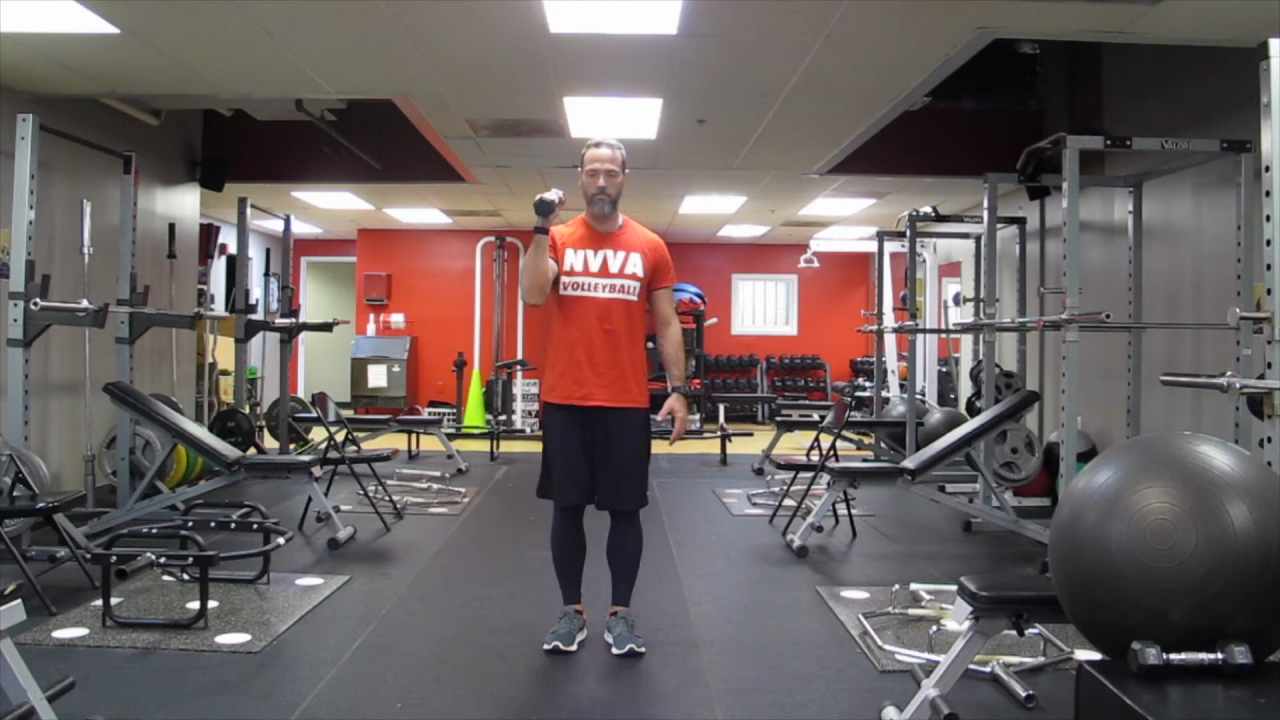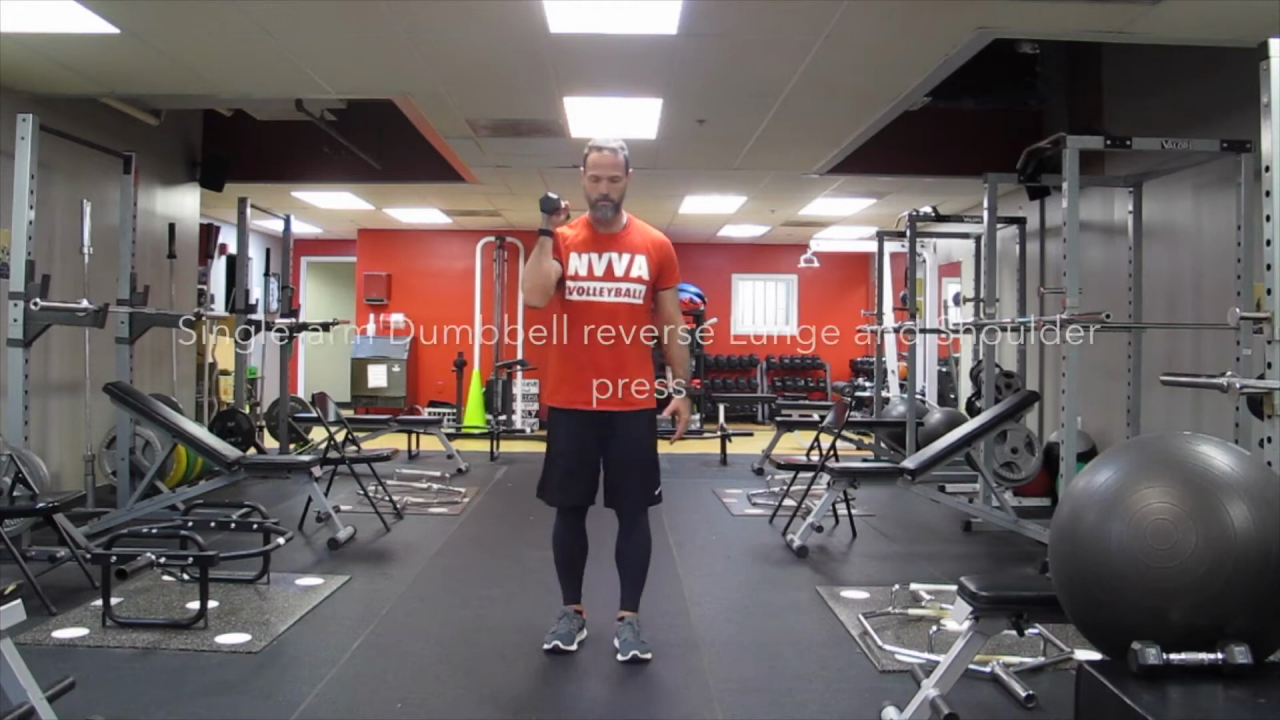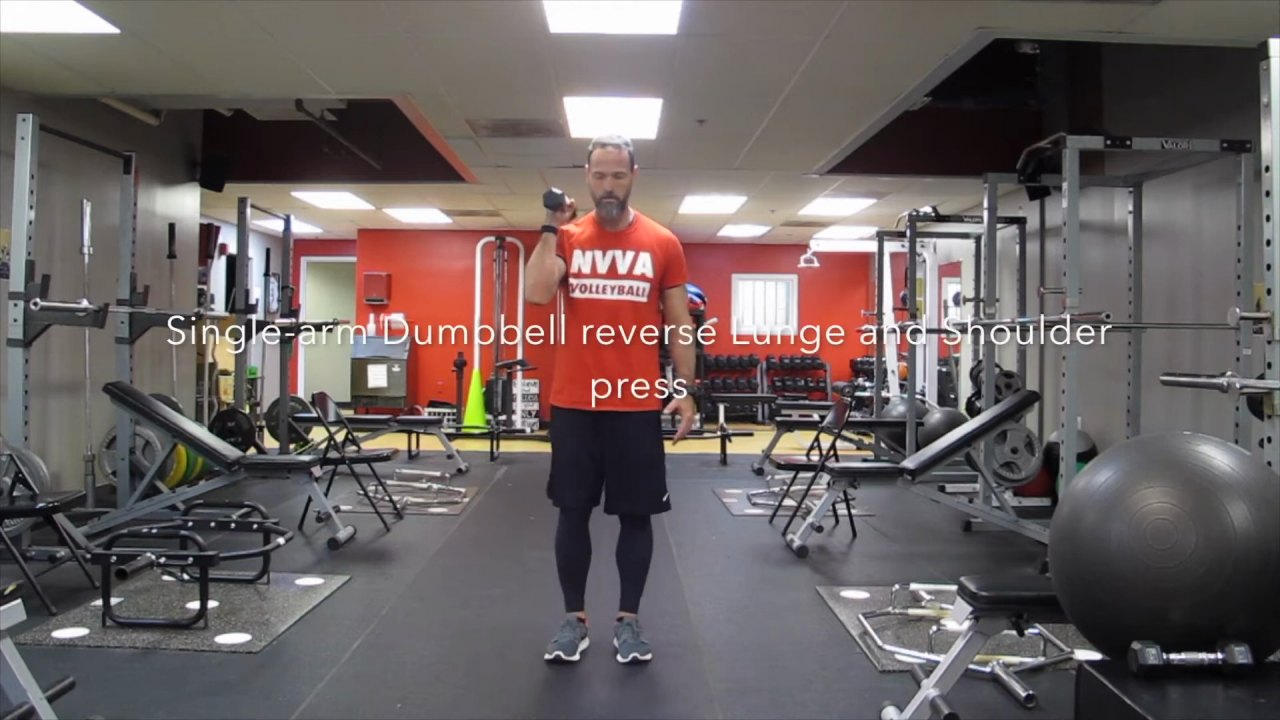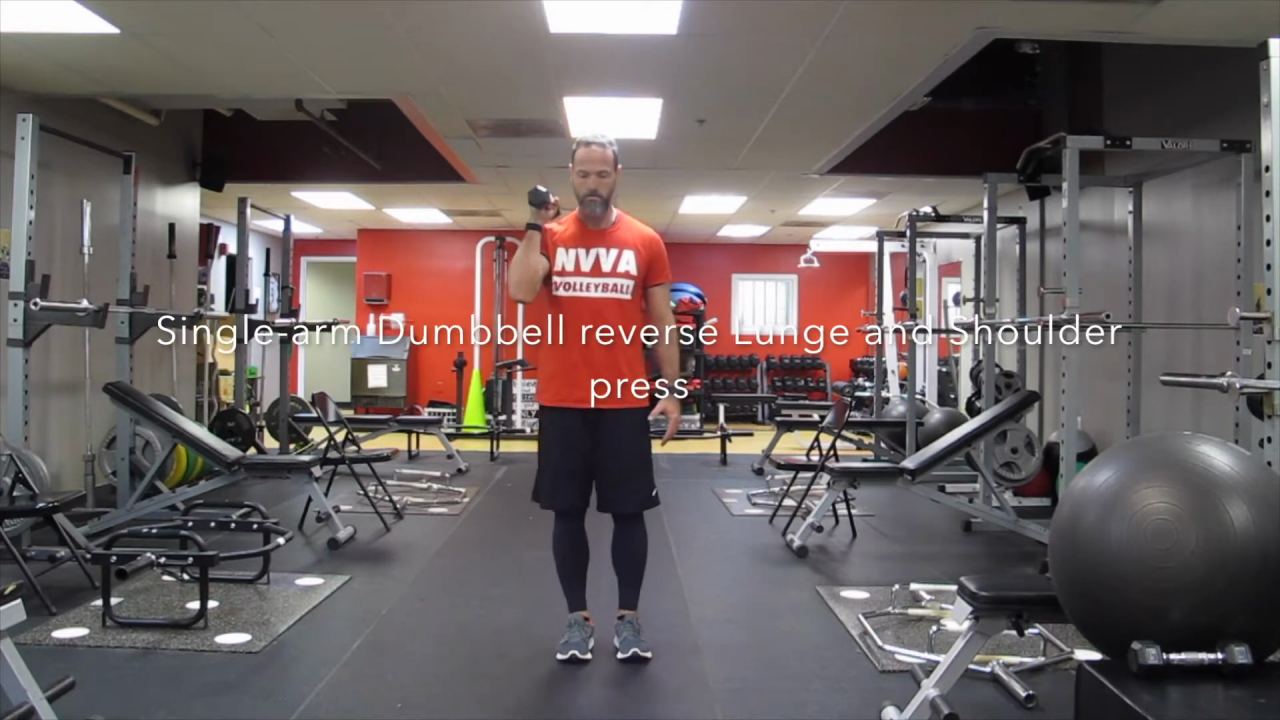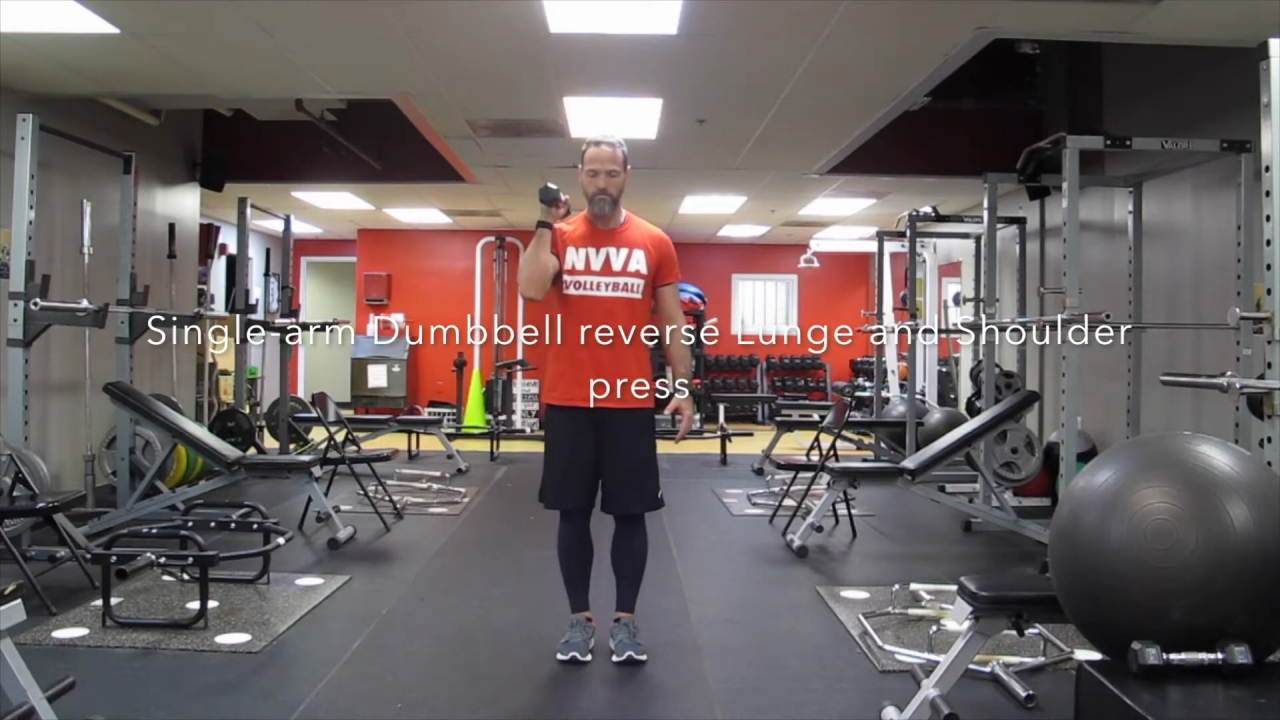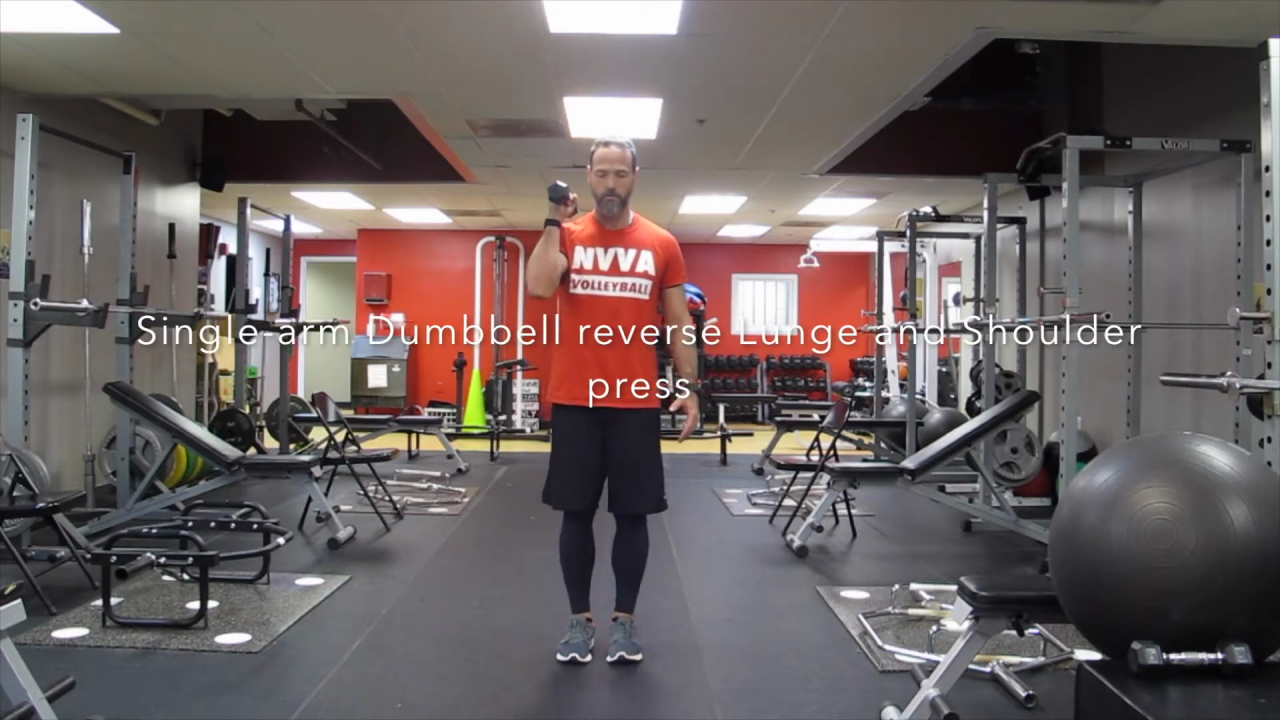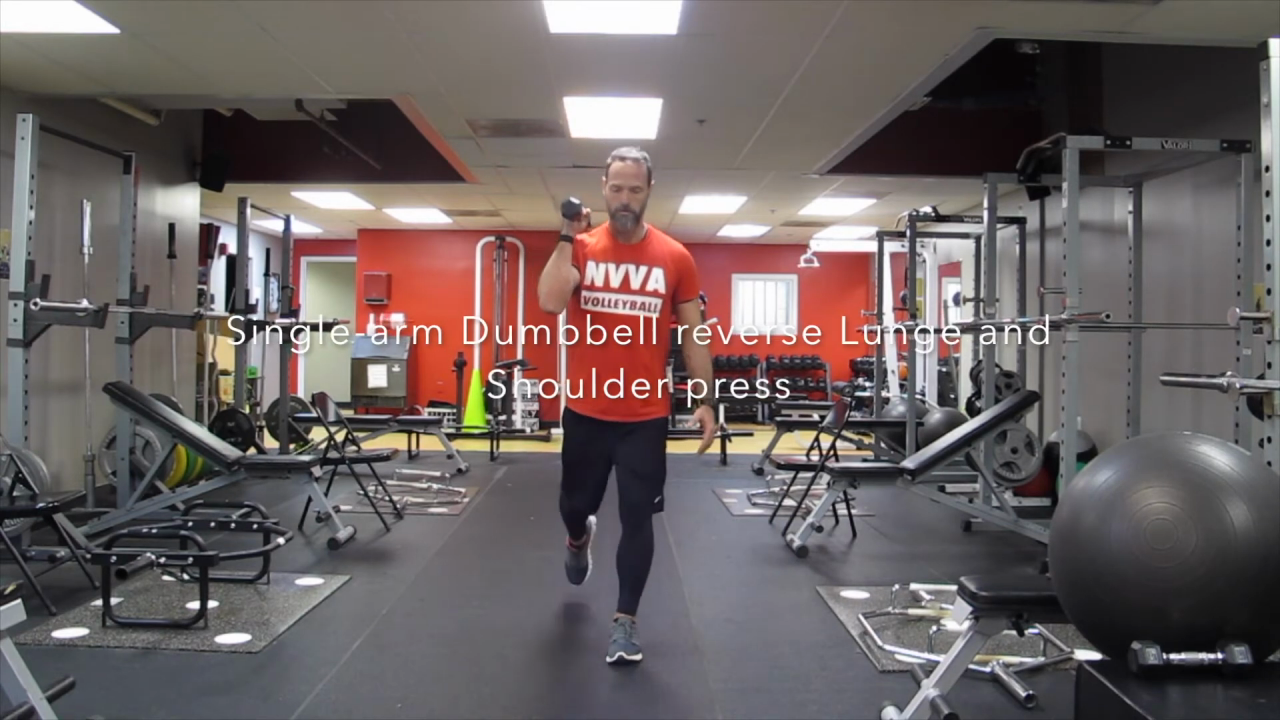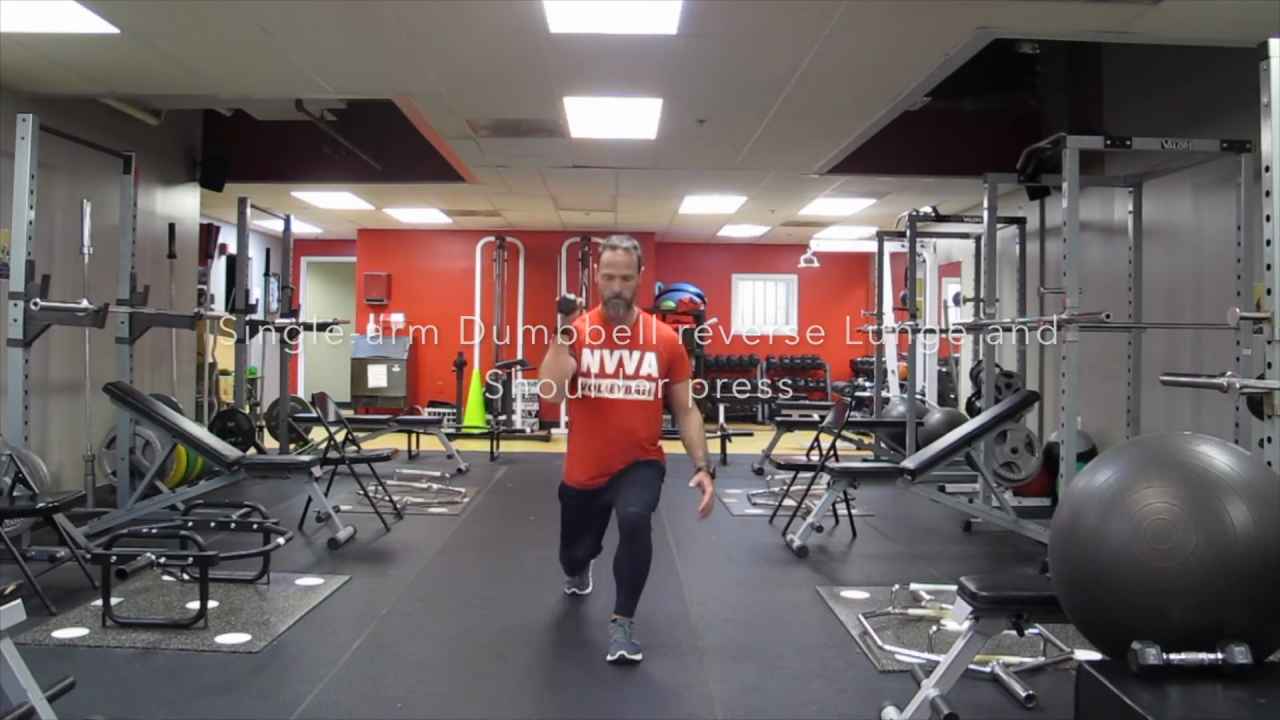
dt=0.5s
person 1, frame 1
left shoulder: (649, 247)
right shoulder: (556, 239)
left elbow: (667, 324)
right elbow: (532, 296)
left wrist: (678, 389)
right wrist: (543, 228)
left hip: (625, 401)
right hip: (565, 399)
left knee: (624, 509)
right knee: (567, 505)
left ankle: (620, 612)
right ankle: (572, 611)
person 1, frame 2
left shoulder: (655, 245)
right shoulder: (561, 239)
left elbow: (671, 322)
right elbow: (534, 297)
left wrist: (681, 388)
right wrist: (548, 230)
left hip: (633, 403)
right hip: (569, 401)
left knee: (634, 511)
right knee: (569, 508)
left ankle: (628, 619)
right ankle: (572, 611)
person 1, frame 3
left shoulder: (663, 244)
right shoulder: (567, 237)
left elbow: (679, 323)
right elbow: (537, 294)
left wrist: (686, 390)
right wrist: (552, 228)
left hip: (637, 403)
right hip: (574, 402)
left knee: (636, 513)
right knee: (572, 510)
left ankle: (627, 619)
right ankle: (573, 620)
person 1, frame 4
left shoulder: (645, 242)
right shoulder: (550, 236)
left elbow: (662, 322)
right elbow: (520, 291)
left wrist: (672, 390)
right wrist: (536, 225)
left hip: (626, 401)
right hip: (563, 401)
left knee: (628, 511)
right knee: (567, 511)
left ankle: (628, 617)
right ankle: (578, 618)
person 1, frame 5
left shoulder: (654, 242)
right shoulder: (558, 236)
left elbow: (673, 321)
right elbow: (530, 290)
left wrist: (683, 388)
right wrist: (546, 225)
left hip: (631, 401)
right hip: (568, 400)
left knee: (630, 512)
right knee: (573, 512)
left ankle: (625, 620)
right ankle: (580, 619)
person 1, frame 6
left shoulder: (661, 244)
right shoulder: (566, 234)
left elbow: (678, 322)
right elbow: (538, 287)
left wrist: (688, 387)
right wrist: (555, 223)
left hip: (637, 402)
right hip: (574, 399)
left knee: (632, 513)
right knee: (575, 512)
left ankle: (623, 620)
right ankle: (580, 619)
person 1, frame 7
left shoulder: (675, 258)
right shoulder: (581, 247)
left elbow: (694, 335)
right elbow: (549, 303)
left wrist: (706, 400)
right wrist: (568, 238)
left hip: (645, 412)
right hip: (586, 406)
left knee: (637, 512)
right knee: (576, 501)
left ankle: (625, 621)
right ankle: (580, 540)
person 1, frame 8
left shoulder: (665, 339)
right shoulder: (575, 331)
left elbow: (686, 409)
right elbow: (550, 391)
left wrist: (703, 467)
right wrist: (565, 330)
left hip: (640, 463)
right hip: (584, 470)
left knee: (634, 521)
right knee: (572, 554)
left ankle: (622, 622)
right ankle: (581, 566)
